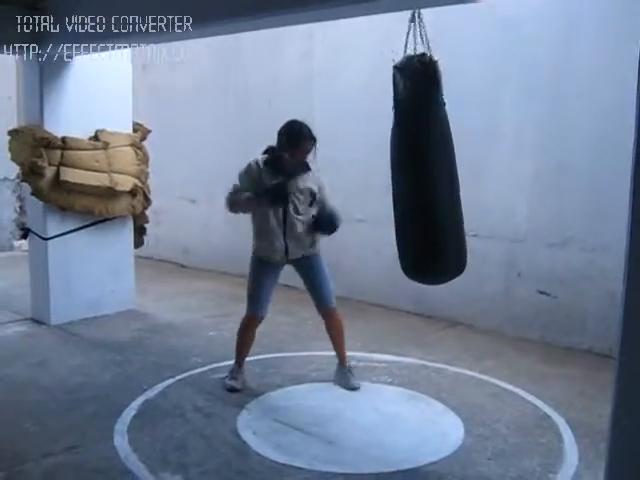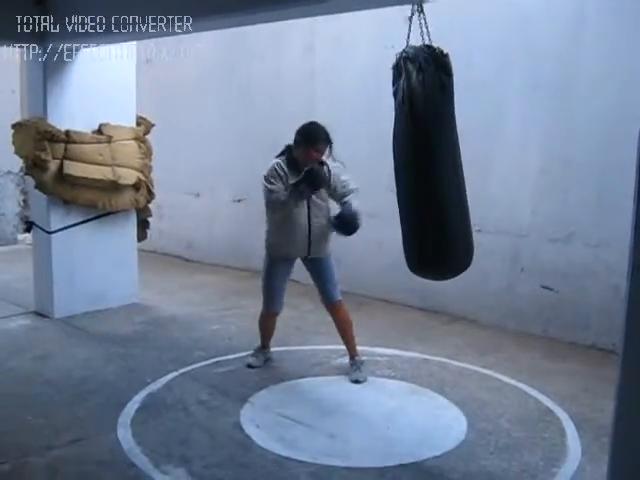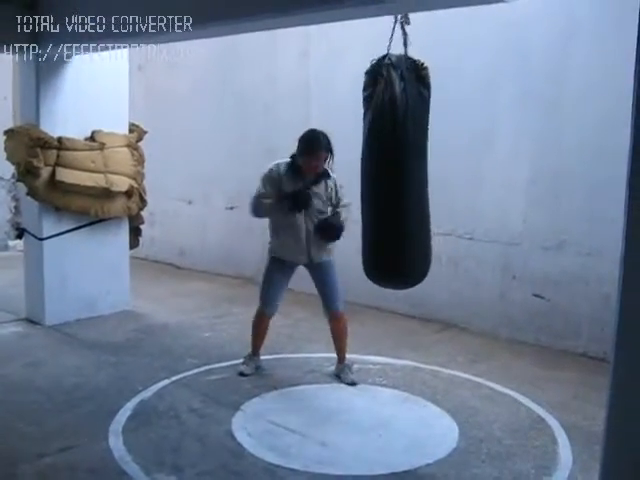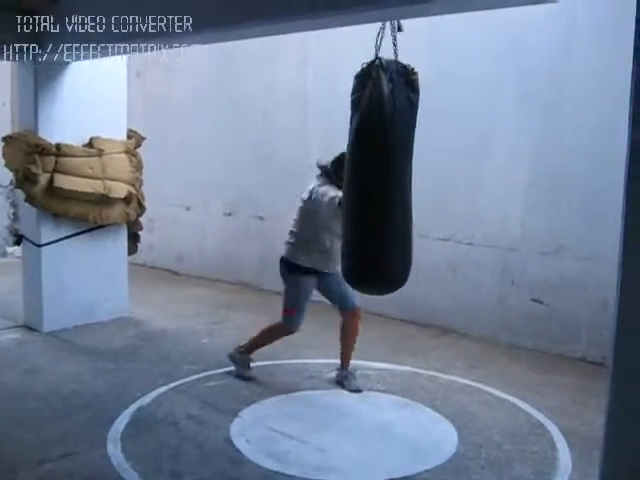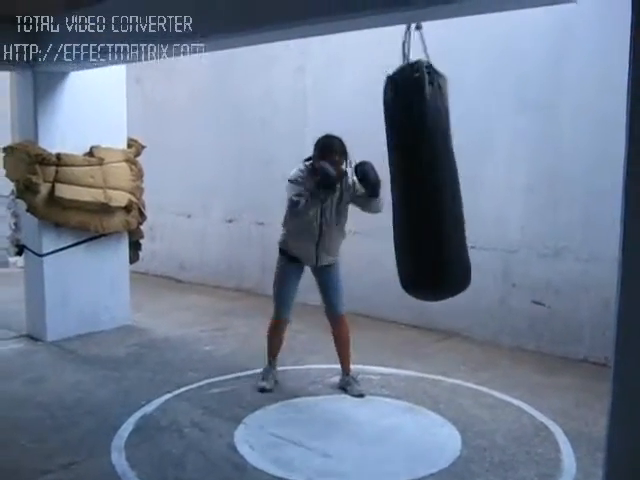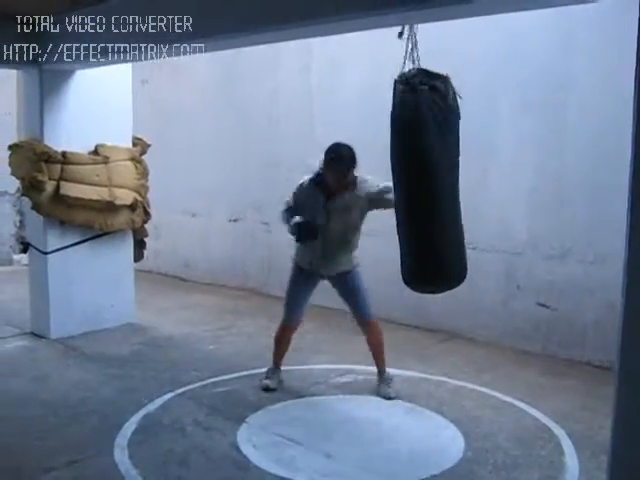
dt=0.5s
person 1, frame 1
left shoulder: (308, 174)
right shoulder: (257, 168)
left elbow: (321, 203)
right elbow: (234, 202)
left wrist: (326, 215)
right wrist: (263, 197)
left hip: (305, 250)
right hip: (267, 253)
left knee: (329, 308)
right knee: (254, 314)
left ankle: (343, 365)
right ankle: (237, 369)
person 1, frame 2
left shoulder: (327, 168)
right shoulder: (278, 169)
left elbow: (346, 191)
right elbow: (274, 205)
left wrist: (348, 210)
right wrist: (300, 187)
left hip: (317, 248)
right hip: (280, 248)
left knee: (335, 303)
right knee: (271, 309)
left ankle: (355, 359)
right ankle: (264, 349)
person 1, frame 3
left shoulder: (329, 180)
right shoulder: (278, 173)
left elbow: (339, 207)
right elbow: (257, 207)
left wrist: (337, 220)
right wrist: (286, 203)
left hip: (319, 254)
right hip: (283, 254)
left knee: (336, 311)
right knee: (265, 310)
left ankle: (342, 363)
right ankle: (254, 356)
person 1, frame 4
left shoulder: (330, 191)
right shoulder: (323, 194)
right elbow: (341, 203)
left hip: (325, 267)
right hip: (300, 266)
left knee: (353, 313)
right knee: (290, 326)
left ankle: (344, 371)
right ankle: (241, 354)
person 1, frame 5
left shoulder: (347, 180)
right shoulder: (300, 177)
left elbow: (374, 207)
right elbow: (297, 212)
left wrist: (372, 187)
right wrist: (319, 190)
left hip: (328, 257)
right hip: (293, 253)
left knee: (338, 316)
right knee: (281, 315)
left ankle: (347, 375)
right ankle: (270, 368)
person 1, frame 6
left shoulder: (362, 189)
right shoulder: (307, 187)
left elbow: (390, 195)
right elbow: (288, 211)
right wrist: (296, 223)
left hip: (343, 267)
right hip: (306, 265)
left knee: (368, 322)
right knee: (290, 322)
left ankle: (383, 375)
right ankle: (275, 370)
